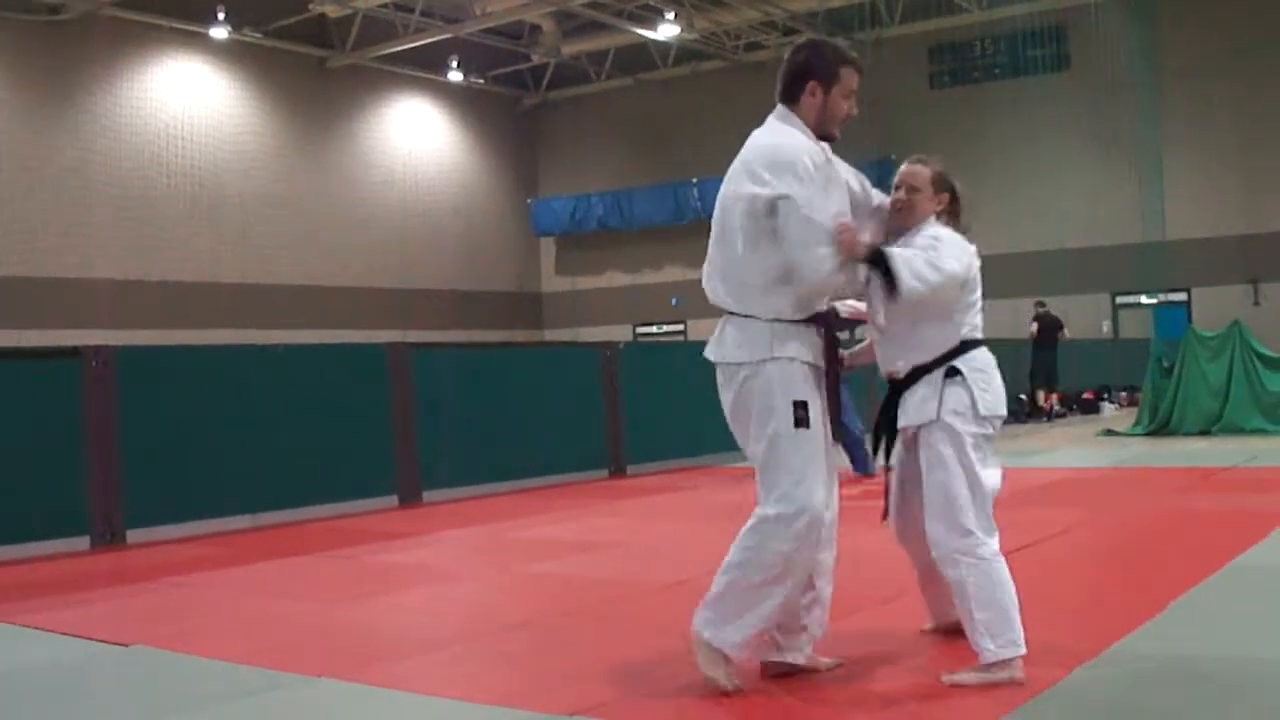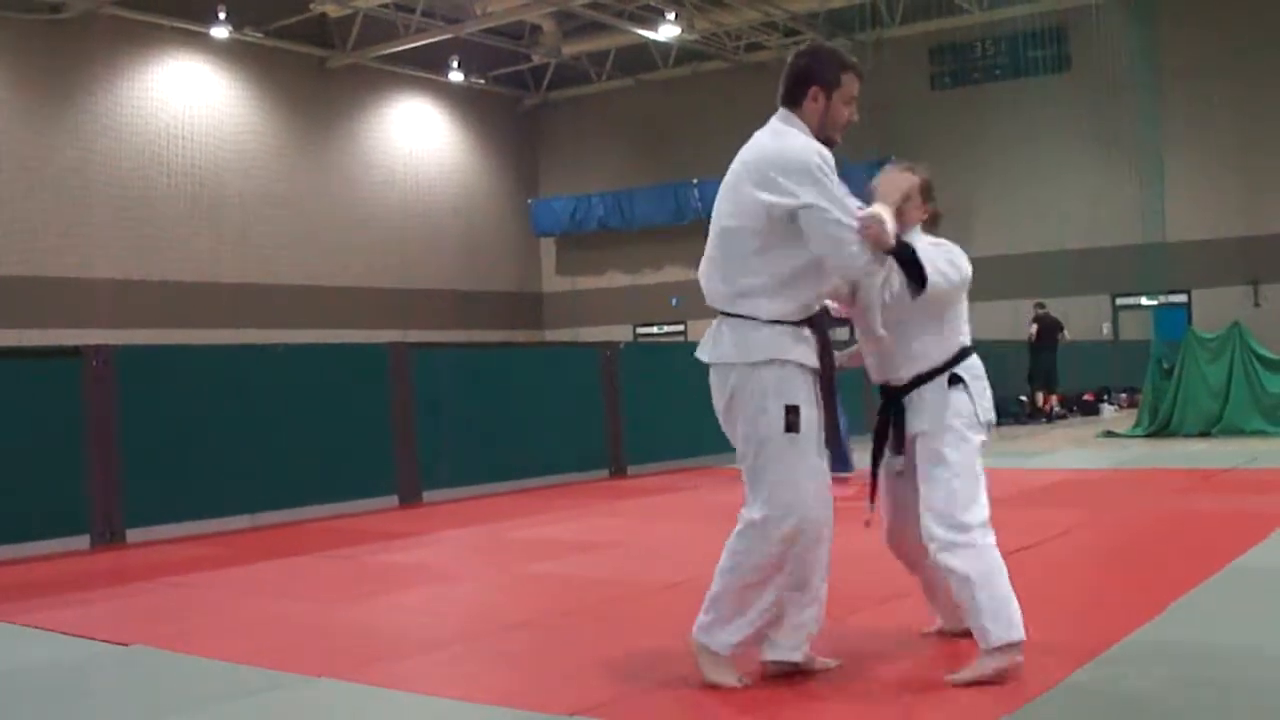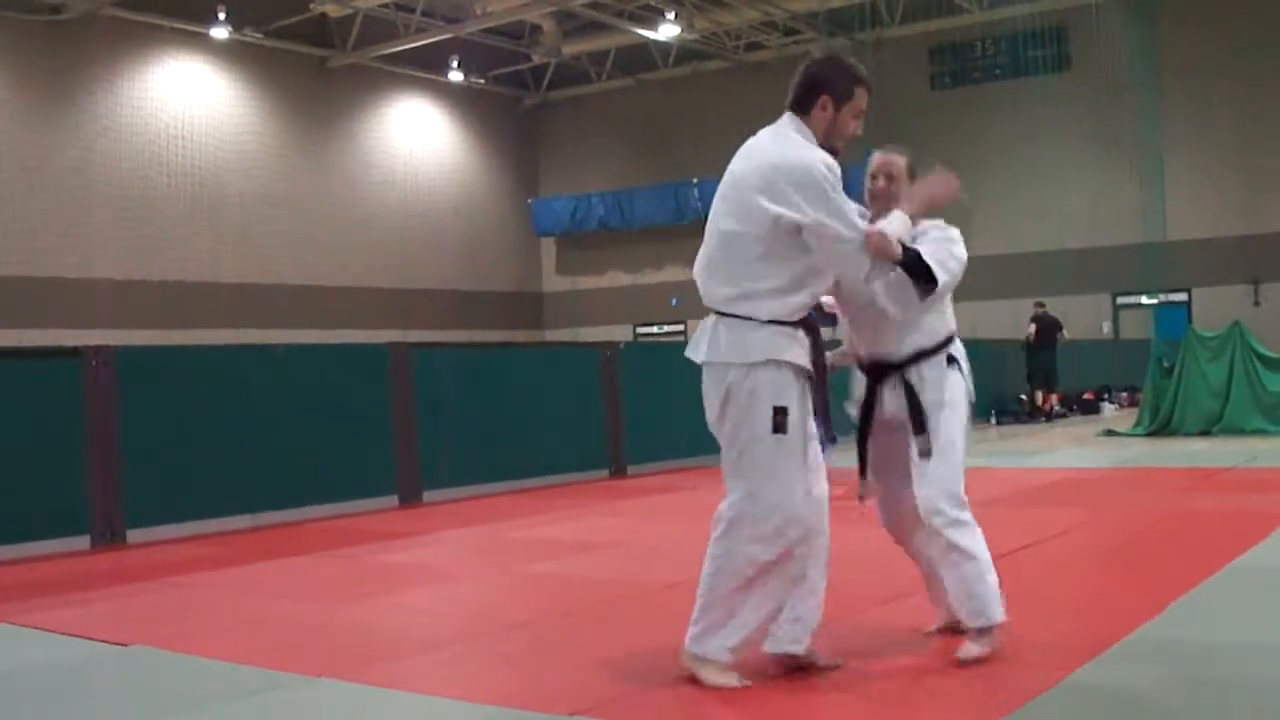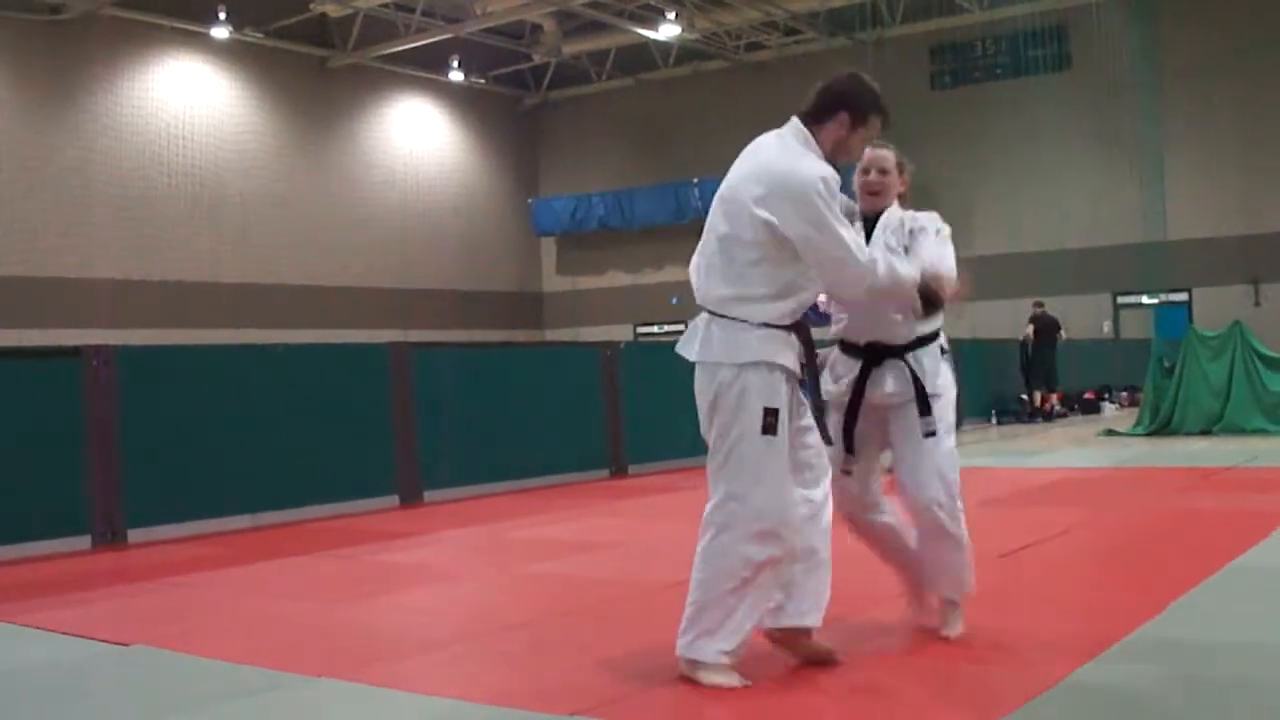
dt=0.1s
person 1, frame 1
left shoulder: (802, 152)
right shoulder: (788, 155)
left elbow: (859, 201)
right elbow: (826, 267)
left wrist: (897, 215)
left hip: (790, 349)
right hip: (769, 352)
left knee: (813, 502)
right knee: (796, 506)
left ankle: (787, 645)
right ankle: (719, 632)
person 1, frame 2
left shoulder: (779, 149)
right shoulder: (794, 156)
left elbow: (831, 228)
right elbow: (855, 257)
left wrist: (873, 214)
right wrist: (885, 205)
left hip: (776, 349)
right hip: (762, 354)
left knee: (805, 505)
right knee: (788, 508)
left ankle: (784, 646)
right ankle: (717, 637)
person 1, frame 3
left shoulder: (778, 152)
right shoulder: (798, 165)
left elbow: (833, 238)
right elbow: (858, 257)
left wrist: (883, 225)
right wrist: (910, 208)
left hip: (764, 346)
right hip: (755, 352)
left knee: (802, 498)
right knee: (767, 506)
left ankle: (790, 640)
right ankle: (708, 646)
person 1, frame 4
left shoulder: (784, 155)
right shoulder: (799, 176)
left elbow: (826, 254)
right elbow: (851, 272)
left wrist: (897, 275)
right wrist: (915, 282)
left hip: (765, 349)
right hip: (744, 355)
left knee: (804, 481)
right knee: (752, 506)
left ankle: (791, 619)
right ankle: (703, 648)
person 2, frame 1
left shoulder: (942, 246)
right shoulder: (904, 247)
left elbow: (924, 278)
left wrist: (868, 255)
right wrist: (869, 350)
left hip: (954, 395)
right hip: (928, 398)
left knee: (959, 527)
right knee: (912, 521)
left ankle: (1003, 656)
right ankle: (954, 613)
person 2, frame 2
left shoulder: (938, 253)
left elbow: (931, 279)
left wrist: (895, 246)
left hip: (947, 403)
right hip: (902, 411)
left knee: (952, 526)
right knee: (904, 531)
left ankle: (1002, 642)
right ankle: (960, 615)
person 2, frame 3
left shoulder: (934, 235)
left elbow: (940, 266)
left wrist: (898, 253)
left hip: (932, 385)
right hip: (881, 390)
left knee: (939, 505)
right knee: (899, 516)
left ankle: (983, 620)
right ankle: (955, 607)
person 2, frame 4
left shoulder: (923, 227)
left elbow: (938, 268)
left hip: (915, 375)
right hip: (852, 377)
left knee: (930, 495)
right knee: (854, 499)
left ankle: (950, 596)
right ankle: (918, 575)
